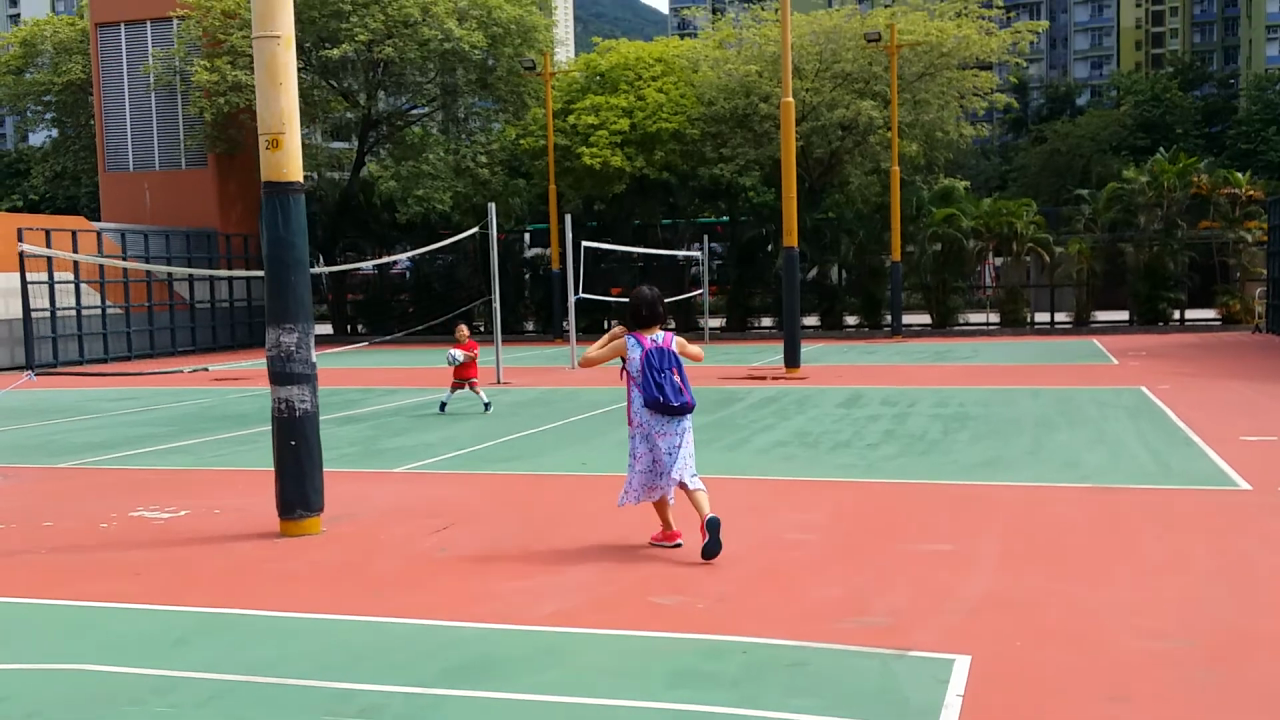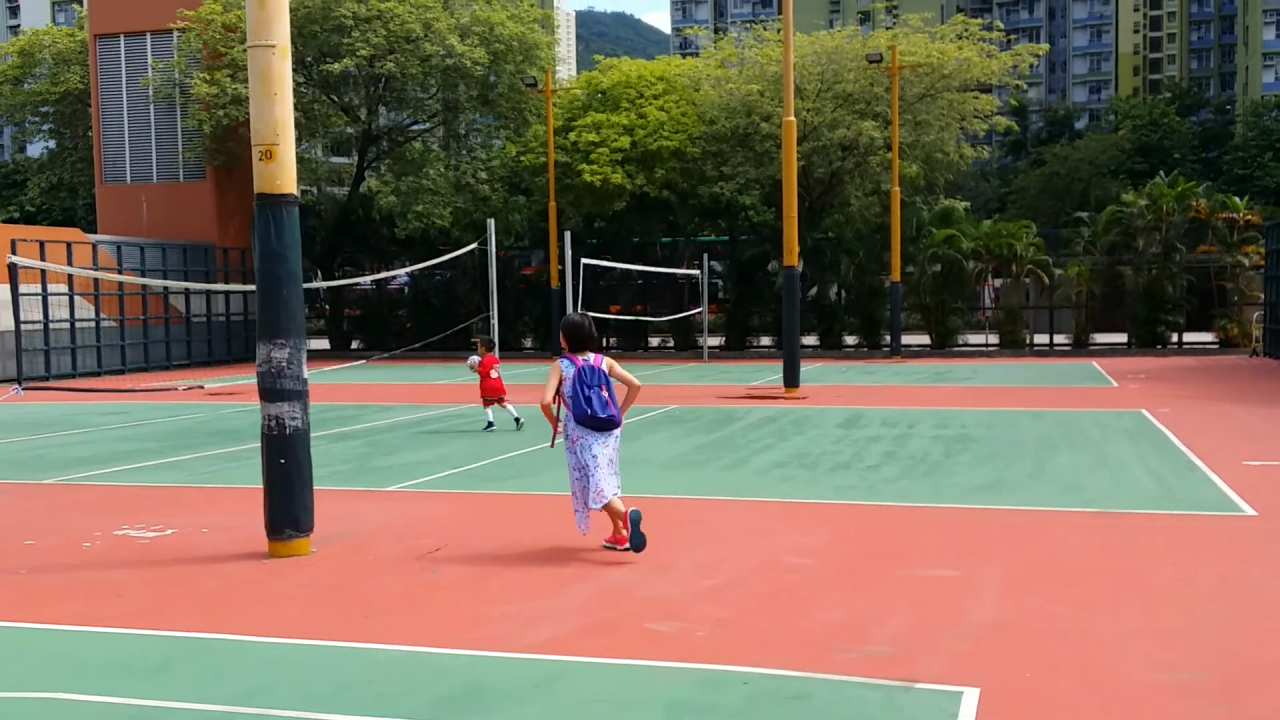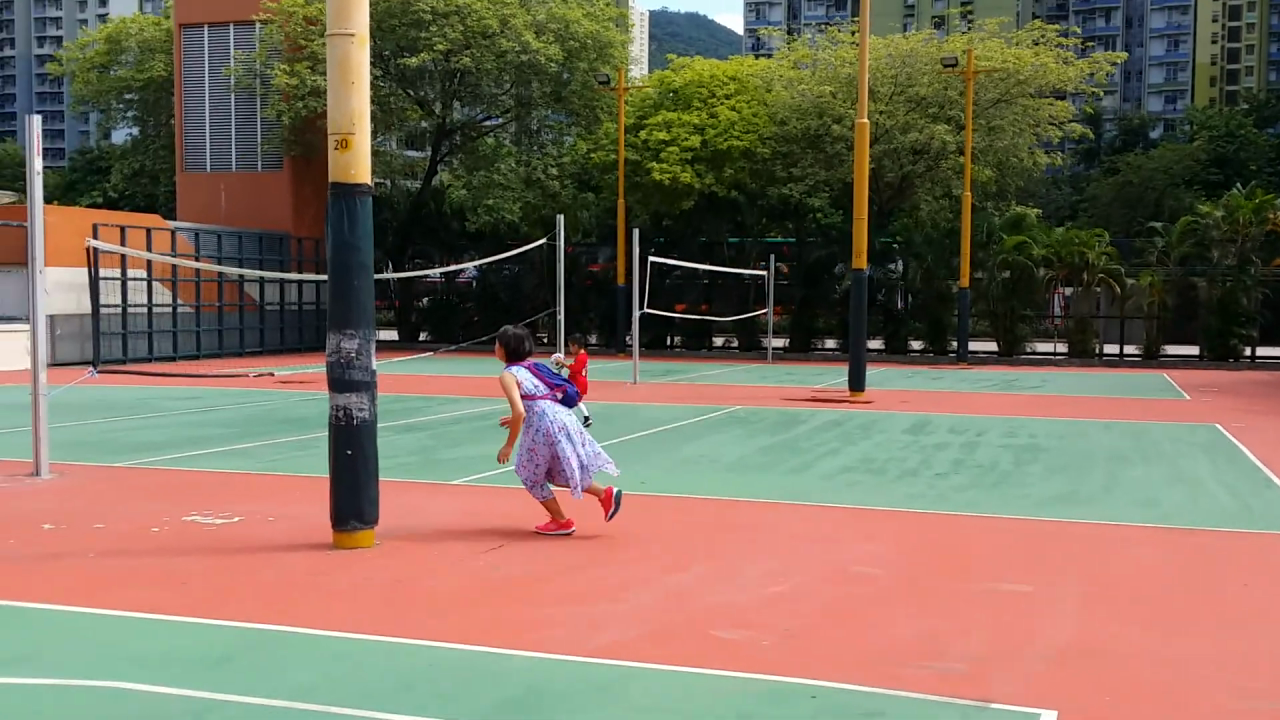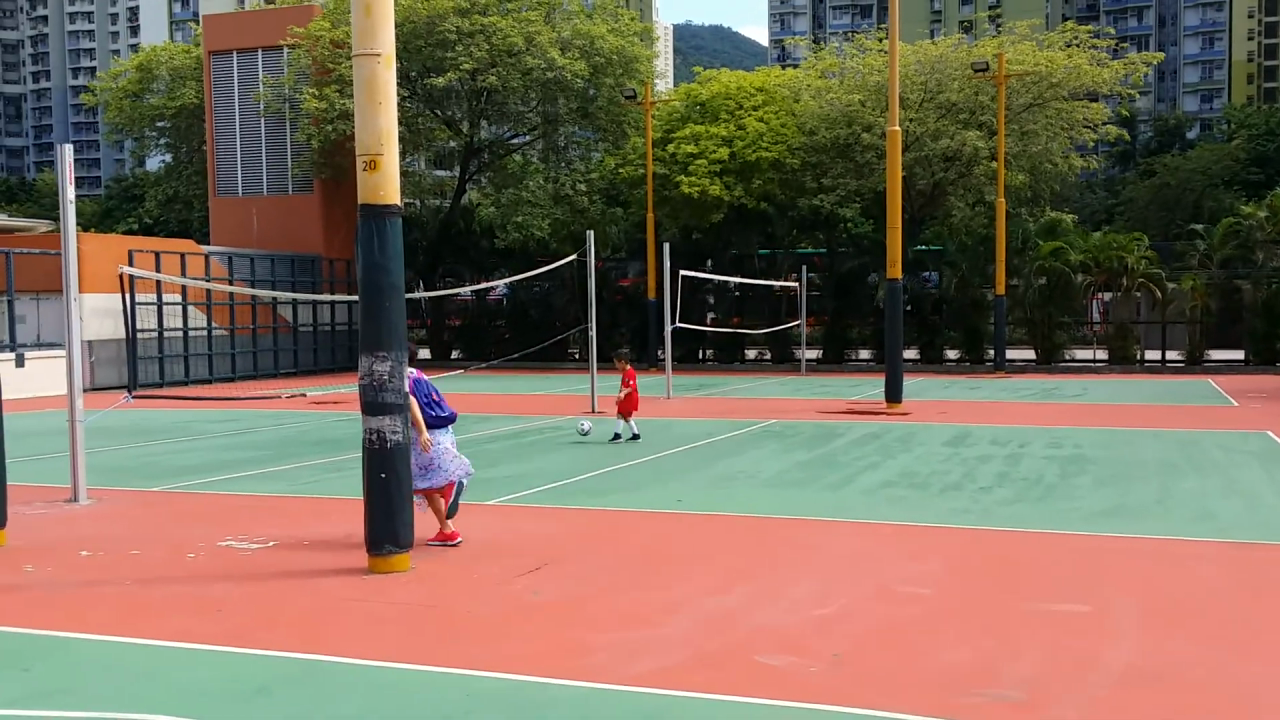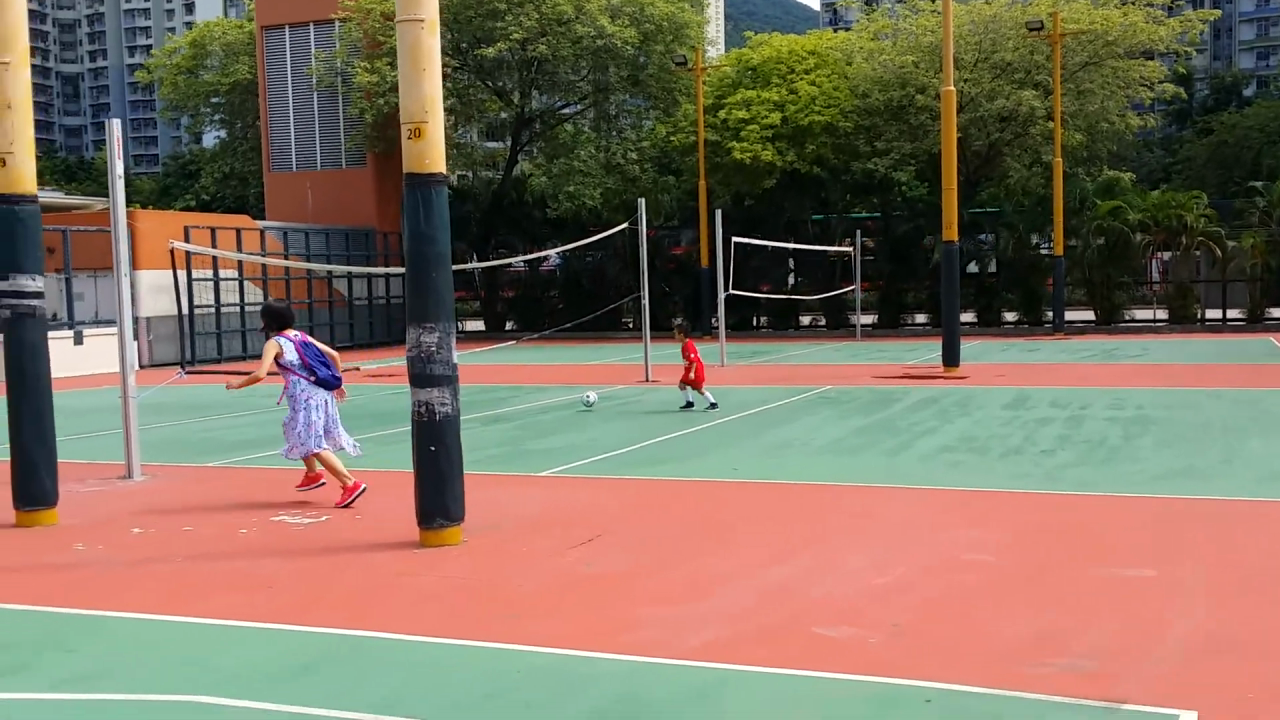
dt=0.4s
person 1, frame 1
left shoulder: (626, 344)
right shoulder: (674, 341)
left elbow: (585, 360)
right elbow: (699, 355)
left wrist: (609, 336)
left hip: (645, 420)
right hip: (677, 417)
left knee: (650, 475)
right knee: (686, 474)
left ankle: (669, 531)
right ankle: (707, 518)
person 1, frame 2
left shoulder: (560, 365)
right shoulder: (604, 362)
left elbow: (546, 401)
right elbow: (635, 385)
left wrist: (554, 424)
right wrist: (620, 413)
left hip: (580, 434)
right hip: (608, 429)
left knee: (598, 487)
right knee: (607, 481)
left ankle: (628, 515)
right ankle: (620, 535)
person 1, frame 3
left shoulder: (508, 376)
right shoulder: (529, 367)
left elbow: (519, 412)
left wrist: (508, 445)
right wrist: (514, 418)
left hip: (546, 424)
right hip: (564, 418)
left knee: (528, 472)
right knee: (570, 471)
left ankle: (561, 521)
right ankle: (605, 494)
person 1, frame 4
right shoulder: (418, 375)
left elbow: (408, 401)
right elbow: (438, 404)
left wrist: (422, 432)
left hip: (424, 438)
right hip: (442, 432)
left knee: (409, 481)
left ankle: (448, 487)
right ankle: (447, 531)
person 1, frame 5
left shoulder: (273, 344)
right shoulder: (302, 337)
left elbow: (260, 374)
right elbow: (334, 355)
left wrist: (238, 384)
right wrist: (338, 384)
left hip: (305, 398)
right hip: (322, 394)
left knee: (312, 448)
right knee: (299, 438)
left ankle: (351, 484)
right ankle: (313, 474)
